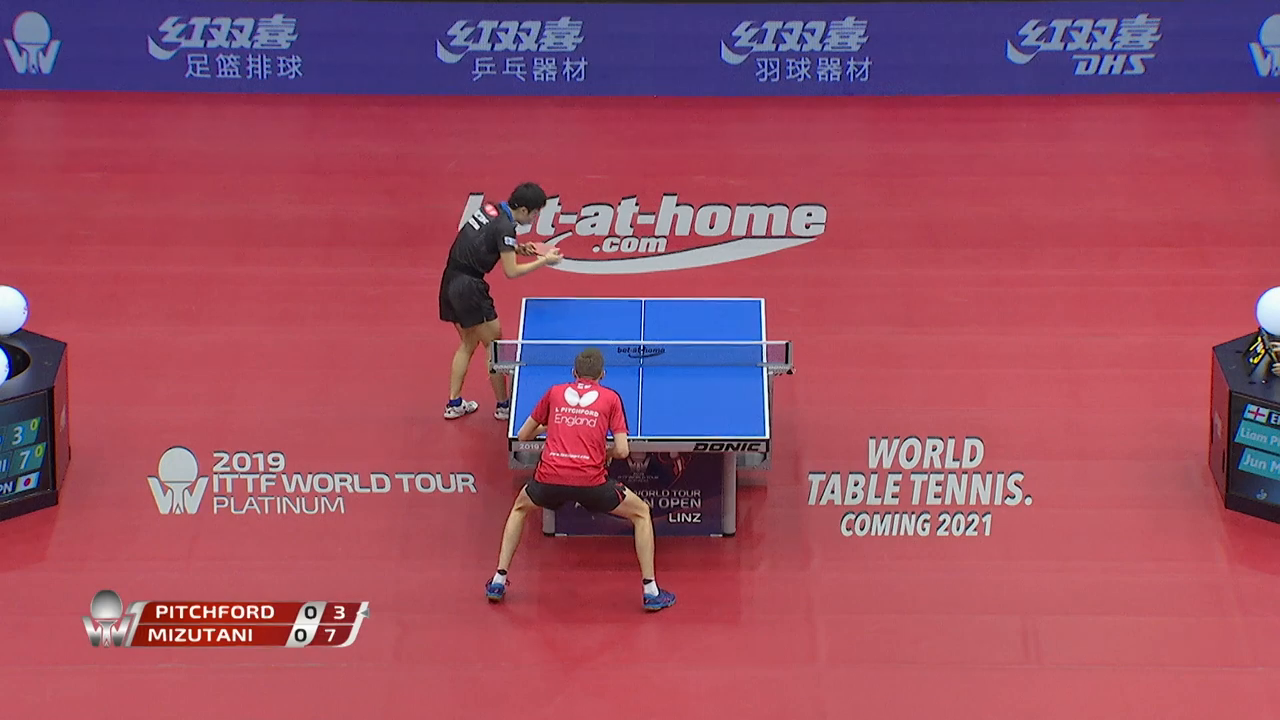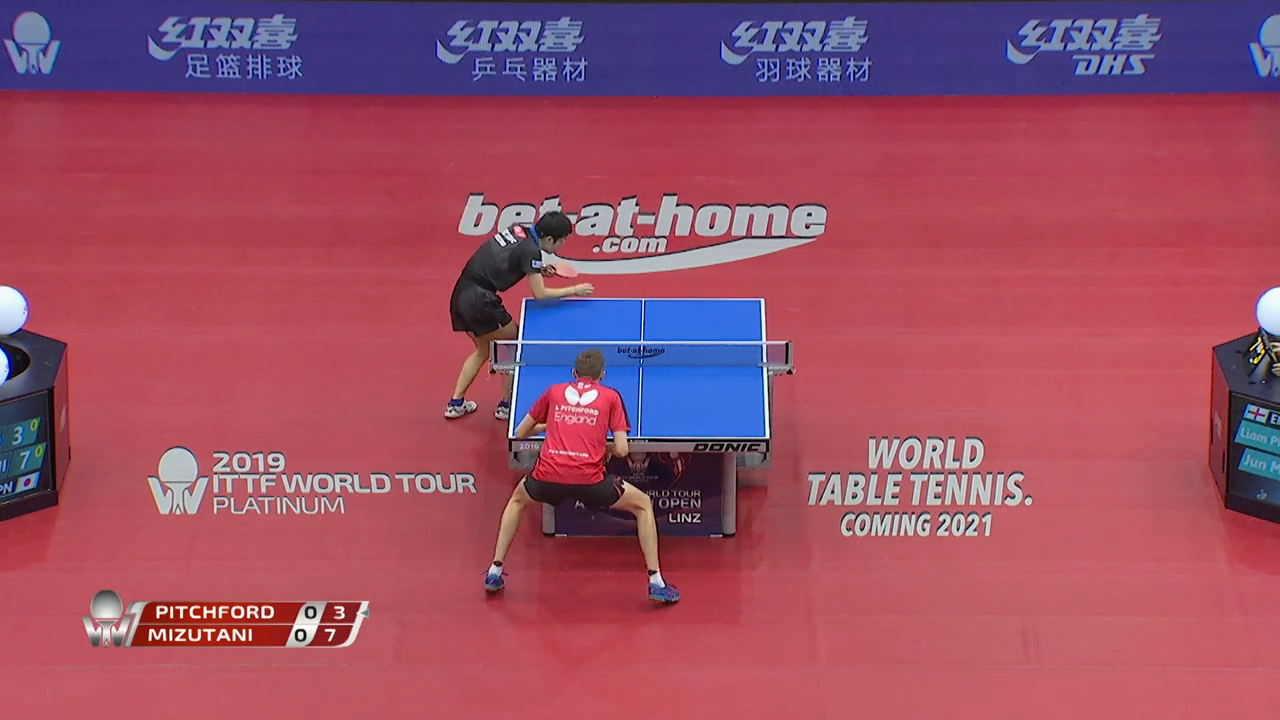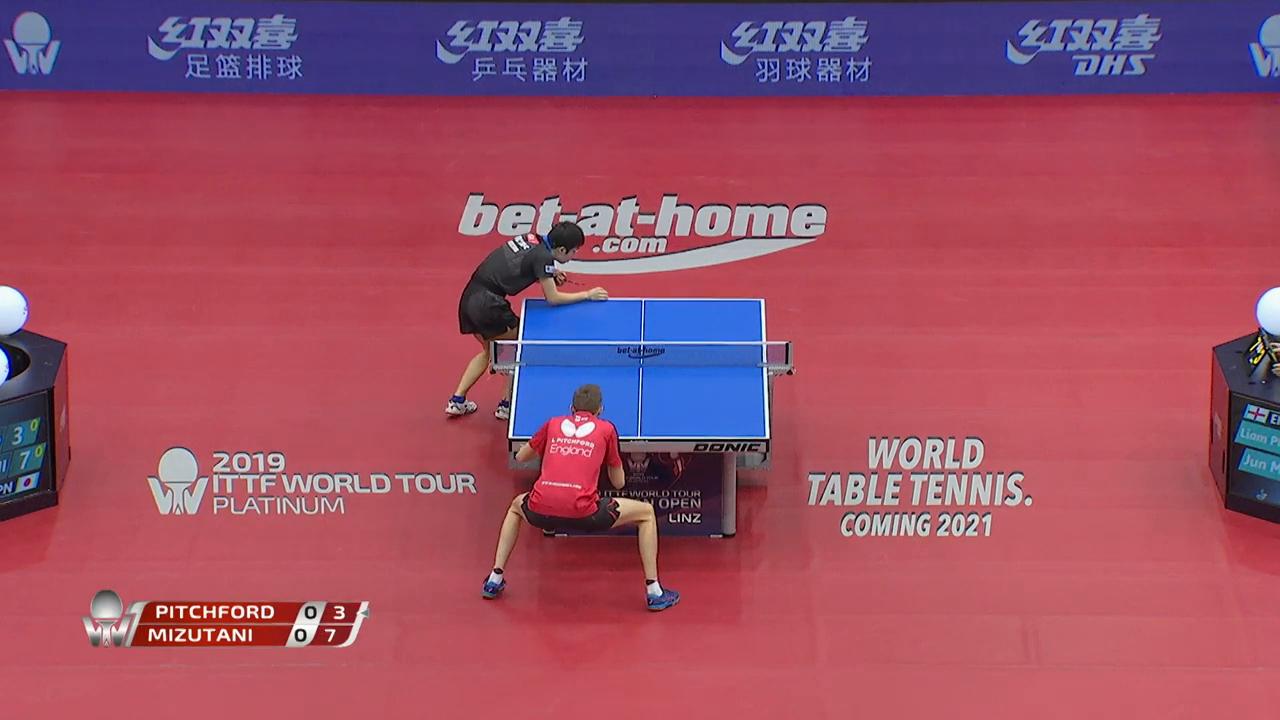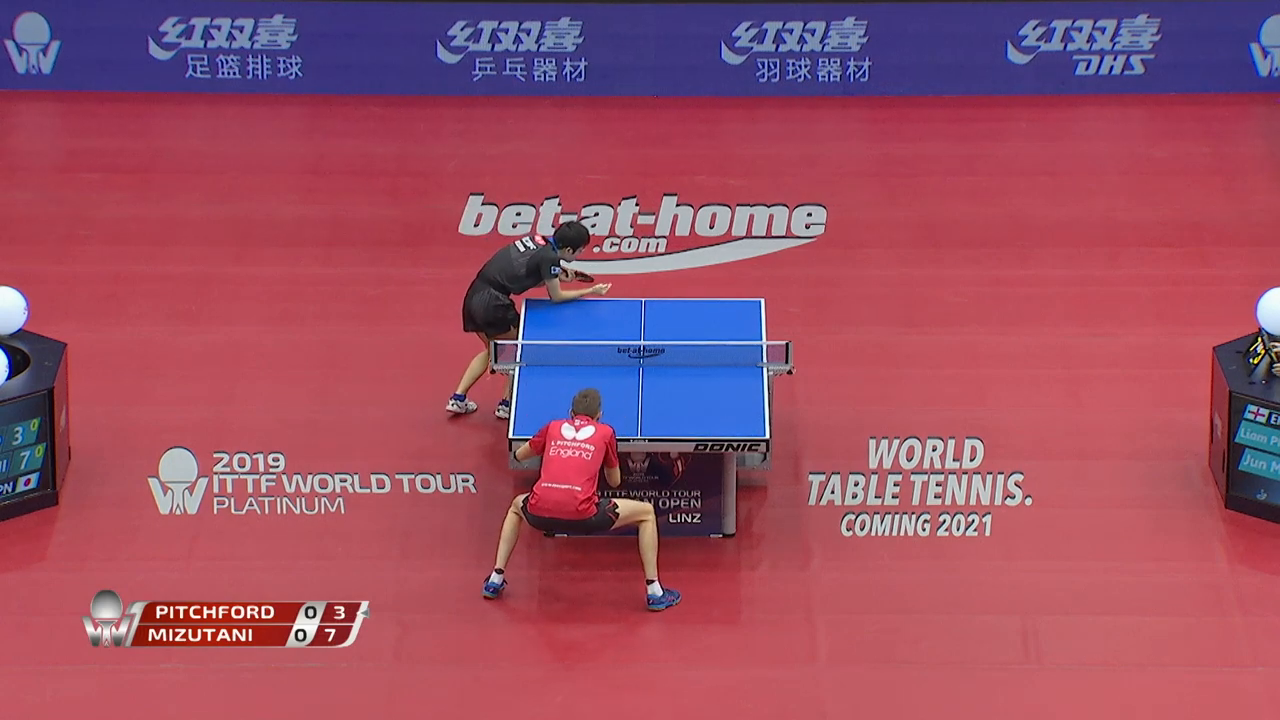
dt=0.3s
person 1, frame 1
left shoulder: (555, 392)
right shoulder: (610, 397)
left elbow: (523, 436)
right elbow: (622, 451)
left hip: (549, 479)
right hip: (589, 481)
left knee: (520, 507)
right knee: (641, 513)
left ankle: (499, 581)
right ankle: (650, 591)
person 1, frame 2
left shoulder: (554, 391)
right shoulder: (610, 396)
left elbow: (520, 433)
right elbow: (622, 450)
left hip: (547, 477)
right hip: (588, 479)
left knee: (517, 498)
right knee: (643, 505)
left ankle: (495, 571)
right ankle: (656, 582)
person 1, frame 3
left shoulder: (553, 424)
right shoulder: (606, 429)
left elbow: (520, 457)
right elbow: (619, 483)
left hip: (542, 508)
right hip: (582, 511)
left knee: (516, 506)
right knee: (646, 513)
left ankle: (495, 579)
right ankle: (654, 591)
person 1, frame 4
left shoulder: (553, 427)
right shoulder: (605, 432)
left elbow: (519, 455)
right elbow: (615, 481)
left hip: (540, 511)
right hip: (581, 513)
left knee: (517, 505)
right knee: (646, 513)
left ankle: (496, 579)
right ankle: (654, 591)
person 2, frame 1
left shoulder: (490, 209)
right shoulder: (505, 227)
right elbow: (511, 271)
left wrist: (517, 249)
right wrist: (543, 261)
left hip: (452, 282)
right hip: (469, 286)
left knee: (468, 344)
left ankle: (454, 403)
right ankle: (503, 405)
person 2, frame 2
left shoulder: (518, 230)
right shoulder: (531, 250)
right elbow: (540, 294)
left wrist: (539, 270)
right wrist: (574, 290)
left hip: (462, 294)
right hip: (479, 300)
left knee: (484, 350)
left ankle: (456, 403)
right ankle: (506, 405)
person 2, frame 3
left shoulder: (530, 239)
right shoulder: (543, 256)
right elbow: (553, 298)
left wrist: (550, 276)
right wrist: (587, 294)
left hip: (470, 298)
right hip: (488, 303)
left knee: (491, 351)
left ankle: (457, 400)
right ankle: (507, 405)
person 2, frame 4
left shoulder: (536, 241)
right shoulder: (549, 257)
right elbow: (556, 297)
left wrist: (557, 276)
right wrist: (592, 290)
left hip: (474, 296)
right hip: (492, 303)
left knee: (493, 350)
left ankle: (458, 399)
right ankle: (507, 404)
